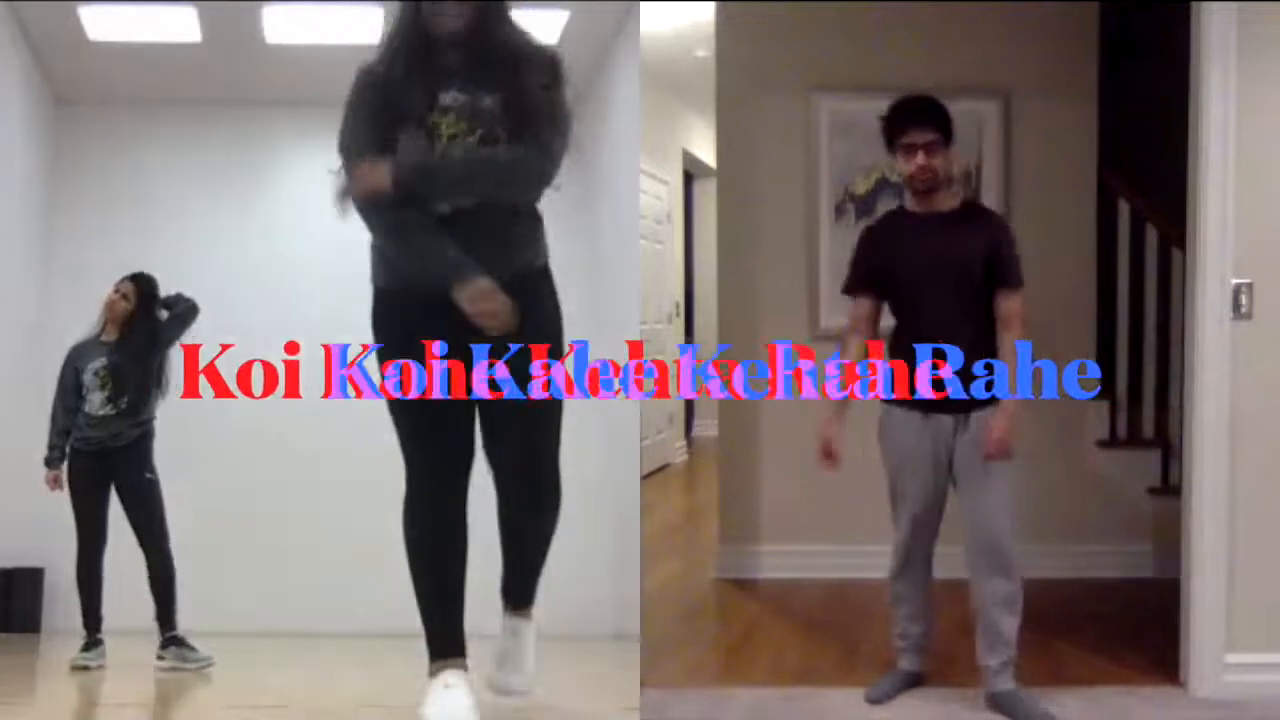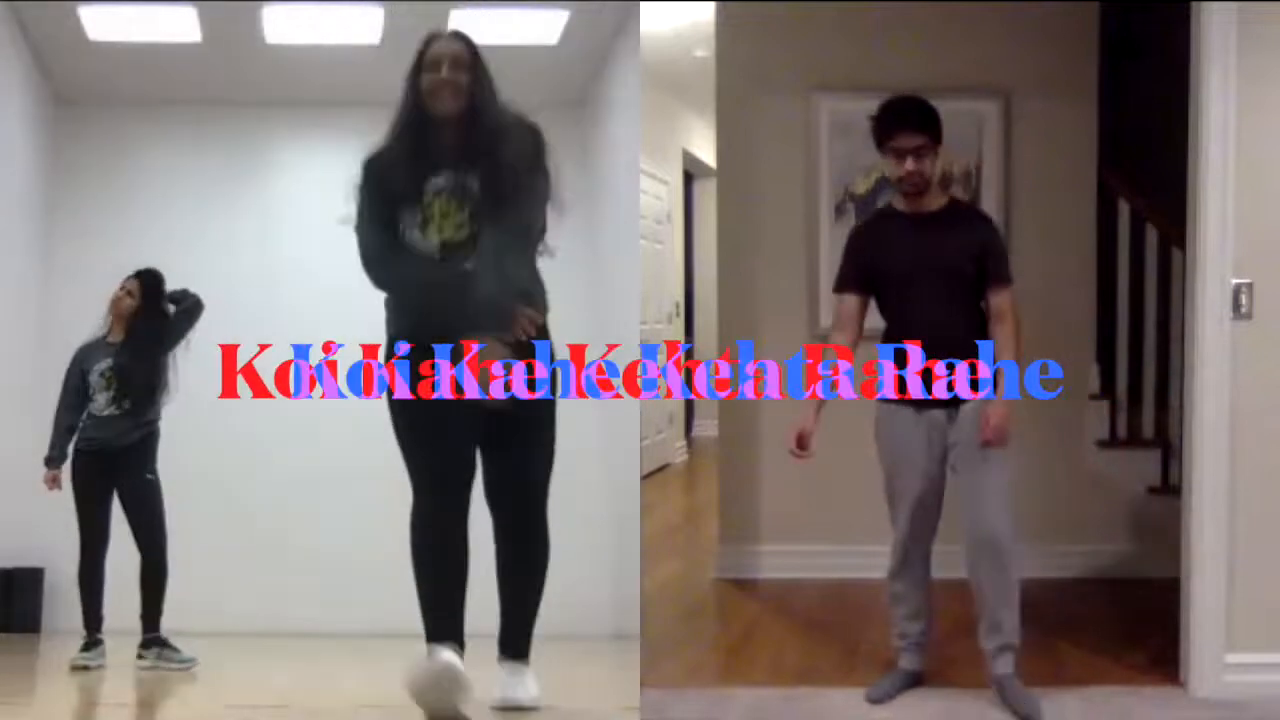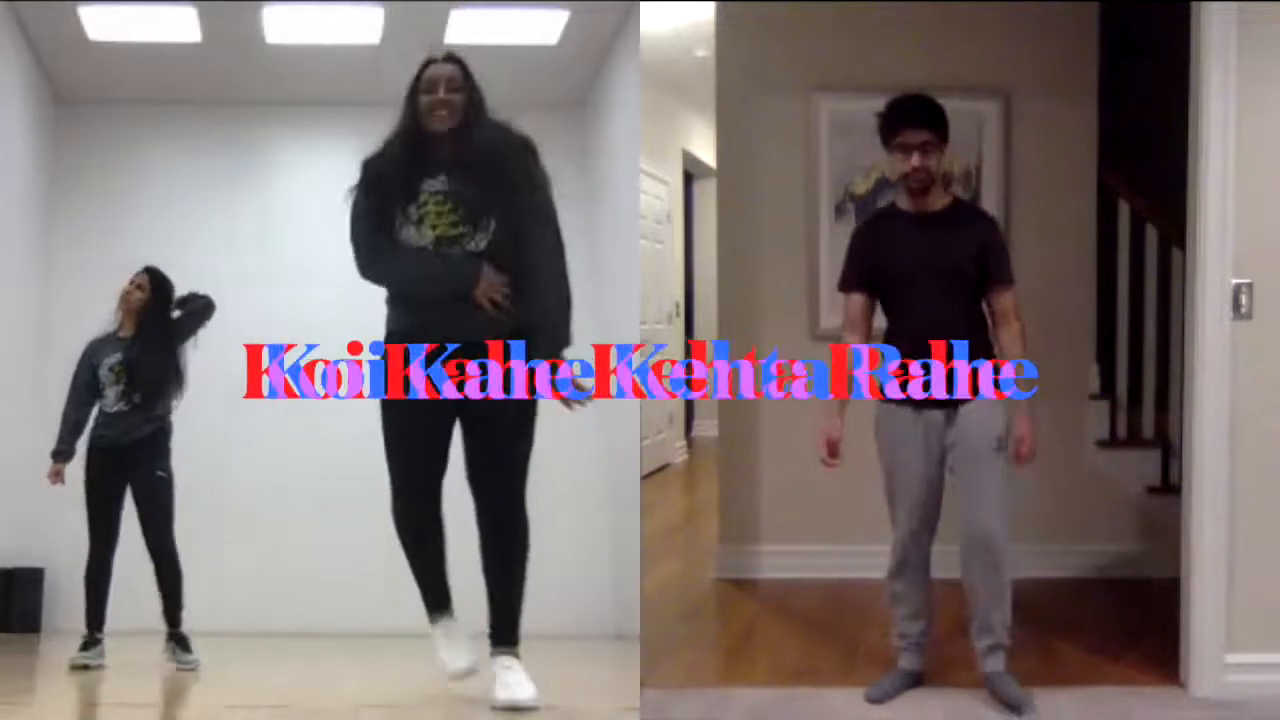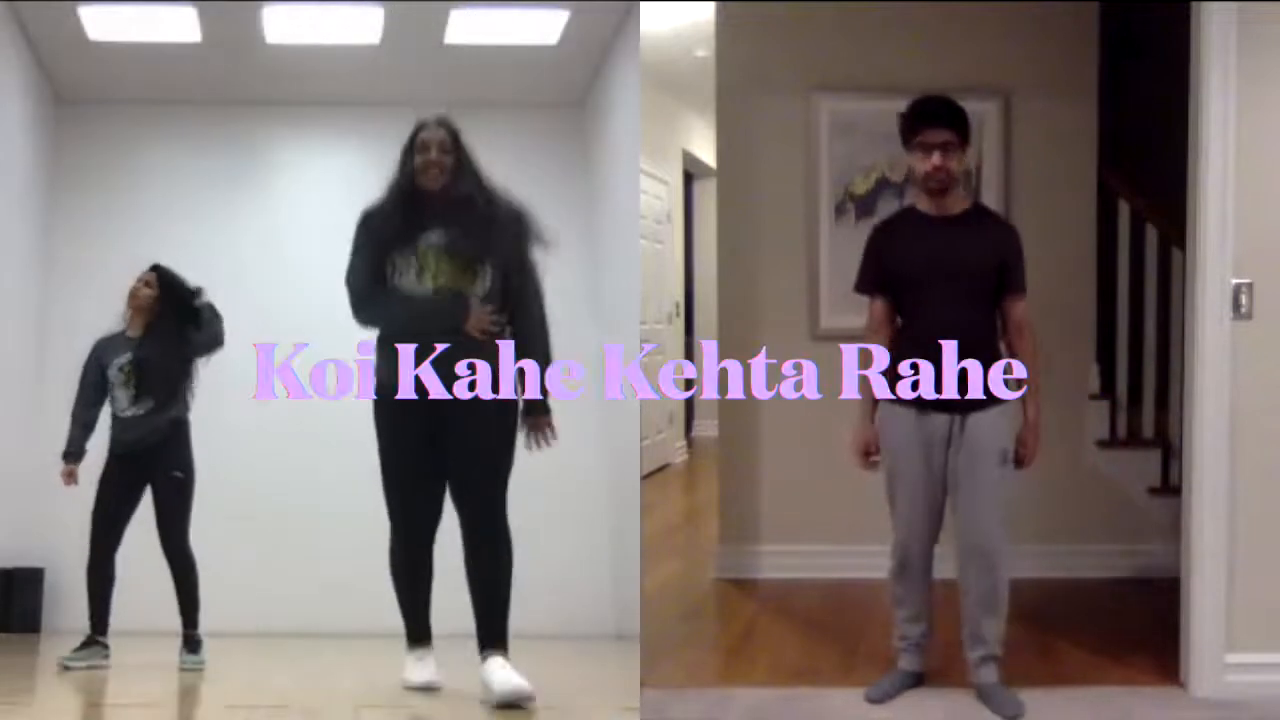
dt=0.2s
person 1, frame 1
left shoulder: (530, 76)
right shoulder: (380, 87)
left elbow: (530, 168)
right elbow: (369, 192)
left wrist: (403, 173)
right wrist: (458, 274)
left hip: (513, 288)
right hip: (412, 299)
left knee: (530, 467)
right knee: (435, 479)
left ankle: (516, 614)
person 1, frame 2
left shoulder: (516, 150)
right shoulder: (388, 168)
left elbow: (518, 240)
right elbow: (380, 261)
left wrist: (500, 332)
right wrist: (475, 294)
left hip: (511, 351)
right hip: (423, 359)
left knee: (520, 508)
right knee: (439, 496)
left ankle: (516, 659)
right ankle: (446, 652)
person 1, frame 3
left shoulder: (508, 163)
right shoulder: (386, 173)
left elbow: (543, 257)
right elbow: (370, 257)
left wrist: (552, 349)
right wrist: (463, 276)
left hip: (500, 352)
right hip: (412, 354)
left knee: (500, 495)
right knee: (413, 491)
left ankle: (506, 652)
right ankle: (441, 615)
person 1, frame 4
left shoulder: (495, 221)
right shoulder: (380, 224)
left elbow: (526, 310)
right elbow: (366, 304)
left wrist: (535, 400)
right wrist: (453, 314)
left hip: (483, 391)
right hip: (406, 394)
left knee: (484, 515)
right knee: (412, 523)
left ankle: (495, 656)
right ankle: (419, 647)
person 2, frame 1
left shoulder: (987, 229)
right shoulder: (879, 239)
left elbow: (1011, 324)
right elbow: (860, 333)
left wrist: (1007, 407)
right wrist: (834, 416)
left hip: (981, 411)
right hip: (908, 411)
left knee: (994, 542)
right knee: (911, 541)
right ankle: (910, 659)
person 2, frame 2
left shoulder: (975, 227)
right shoulder: (869, 237)
left elbow: (1003, 318)
right elbow: (845, 329)
left wrist: (1001, 397)
right wrist: (812, 409)
left hip: (973, 403)
right hip: (902, 408)
left knee: (992, 532)
right knee: (909, 538)
left ankle: (1003, 665)
right ankle: (909, 658)
person 2, frame 3
left shoulder: (979, 228)
right shoulder: (872, 235)
left elbow: (1007, 320)
right elbow: (855, 330)
left wrist: (1022, 409)
right wrist: (834, 413)
left hip: (976, 402)
right hip: (904, 408)
left knee: (985, 533)
right knee: (909, 539)
left ankle: (994, 660)
right ankle: (909, 658)
person 2, frame 4
left shoulder: (997, 234)
right shoulder: (889, 236)
left elbow: (1018, 329)
right elbow: (879, 332)
left wrist: (1032, 415)
right wrist: (868, 417)
left hip: (984, 411)
right hip: (910, 411)
left knee: (983, 544)
right knee: (910, 543)
left ankle: (985, 668)
right ankle: (910, 658)
person 3, frame 1
left shoulder: (147, 345)
right shoulder: (81, 352)
left elbow: (188, 308)
right elbow: (64, 409)
left wrist: (155, 303)
right wrist: (54, 459)
left hip: (134, 455)
right hip: (86, 457)
left knee: (157, 545)
right knee: (90, 549)
left ankle: (170, 639)
right ankle: (93, 640)
person 3, frame 2
left shoulder: (153, 344)
right shoulder: (87, 353)
left elbow: (193, 304)
right elbow: (68, 409)
left wrist: (161, 298)
right wrist: (54, 459)
left hip: (137, 456)
right hip: (91, 458)
left knee: (153, 547)
right knee: (92, 549)
left ankle: (151, 641)
right ankle: (93, 640)
person 3, frame 3
left shoulder: (163, 340)
right shoulder: (97, 349)
left elbow: (203, 307)
right elbow: (77, 404)
left wrist: (172, 301)
right wrist: (61, 454)
left hip: (150, 450)
right hip: (105, 452)
left knee: (161, 544)
right knee: (100, 547)
left ankle: (177, 637)
right ankle: (94, 639)
person 3, frame 4
left shoulder: (172, 340)
right shoulder: (105, 348)
left elbow: (210, 340)
right elbow: (87, 404)
left wrist: (202, 305)
right wrist: (73, 454)
left hip: (169, 451)
right hip: (123, 455)
left knee: (175, 546)
right knee: (101, 545)
left ankle: (191, 639)
right ankle: (97, 640)
